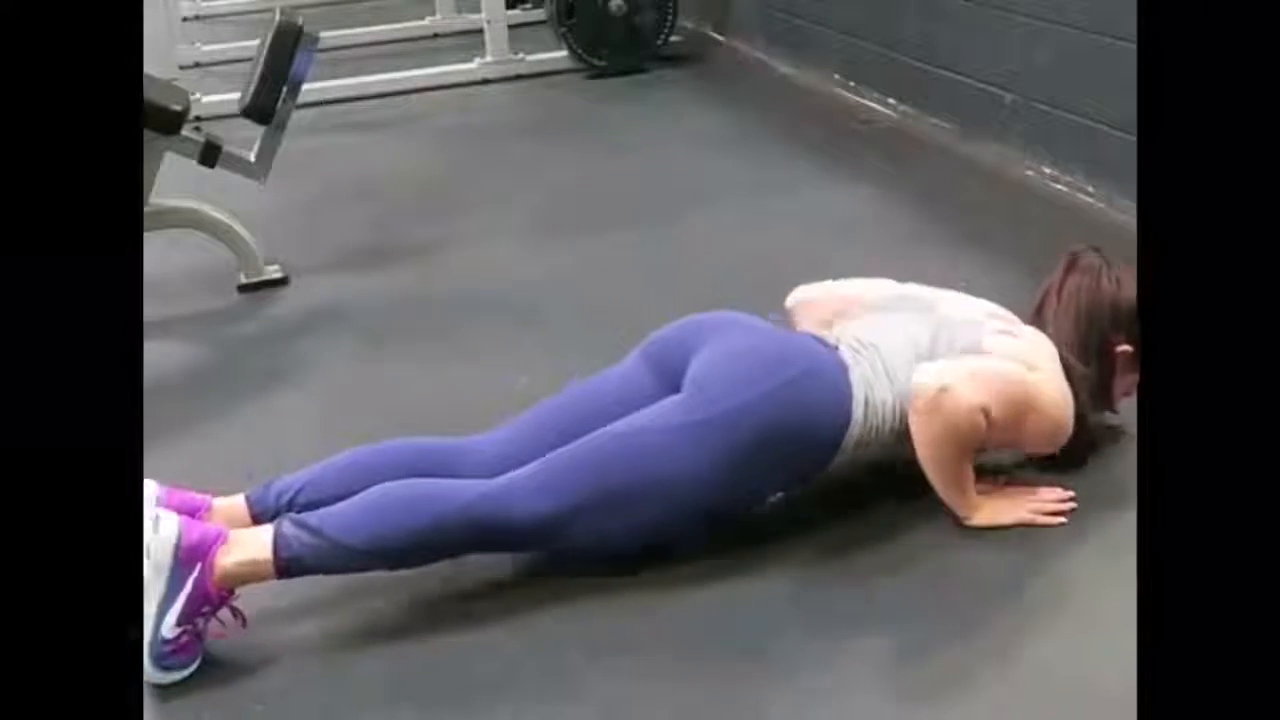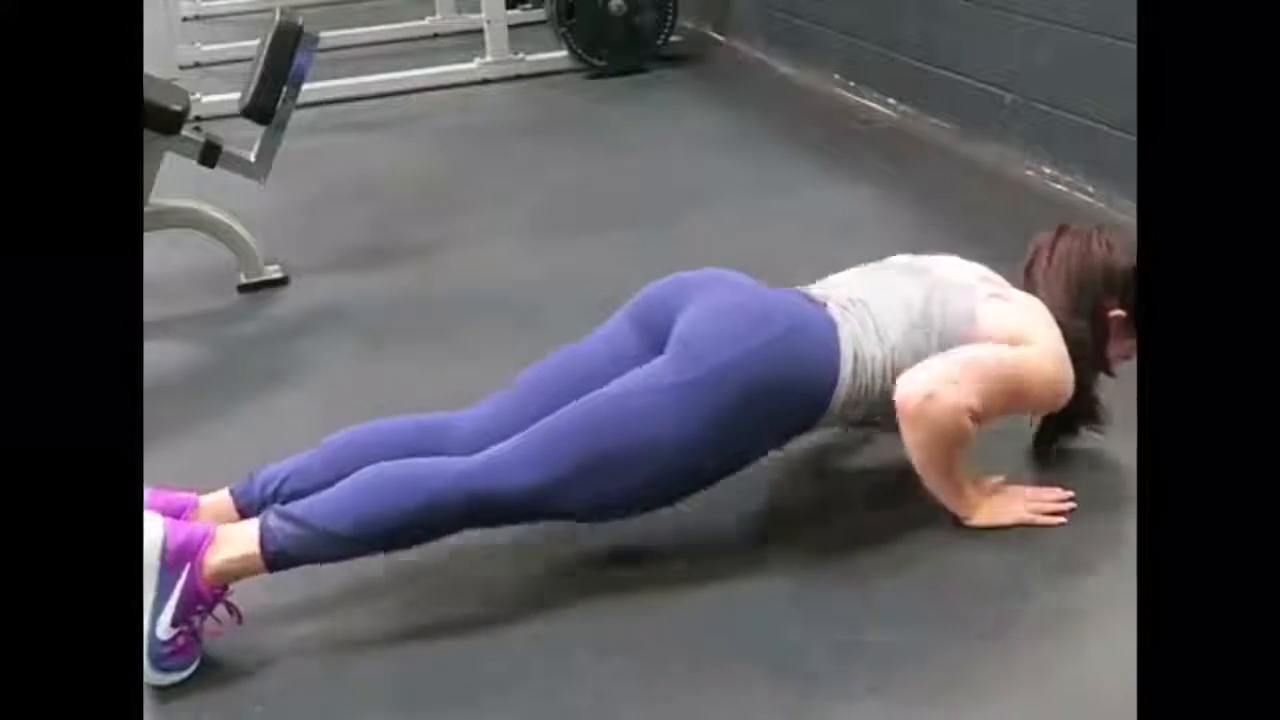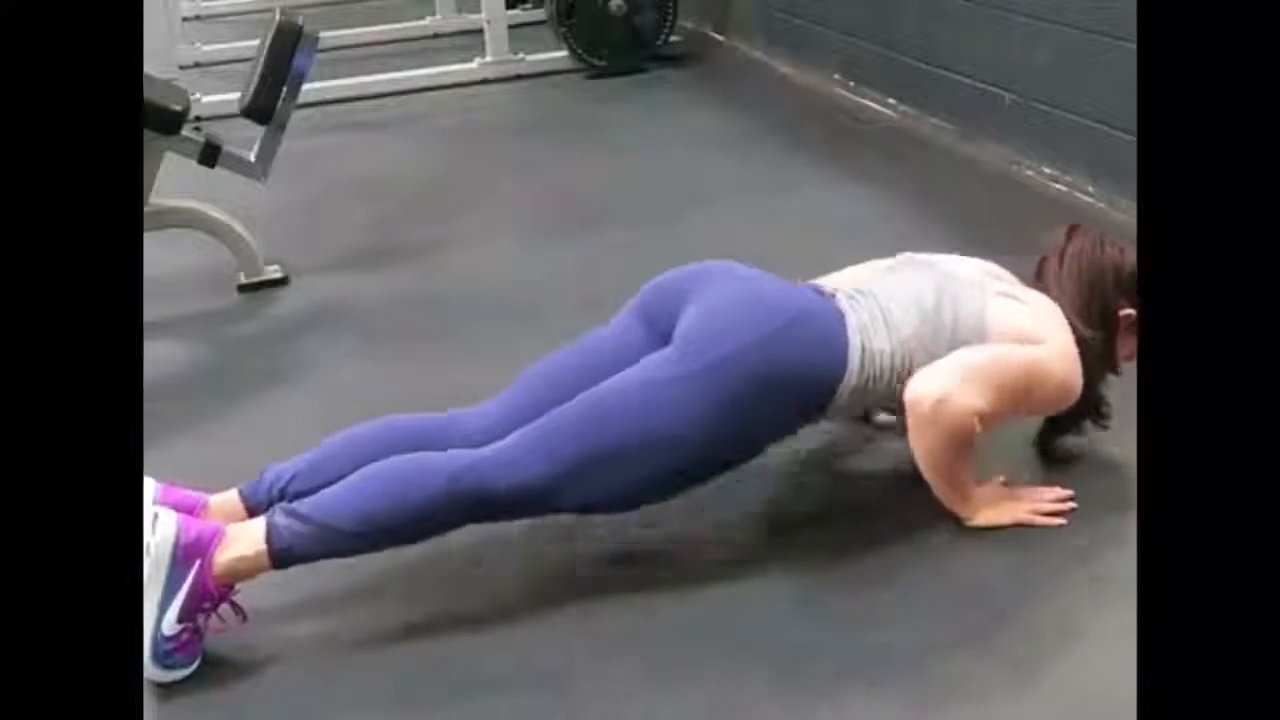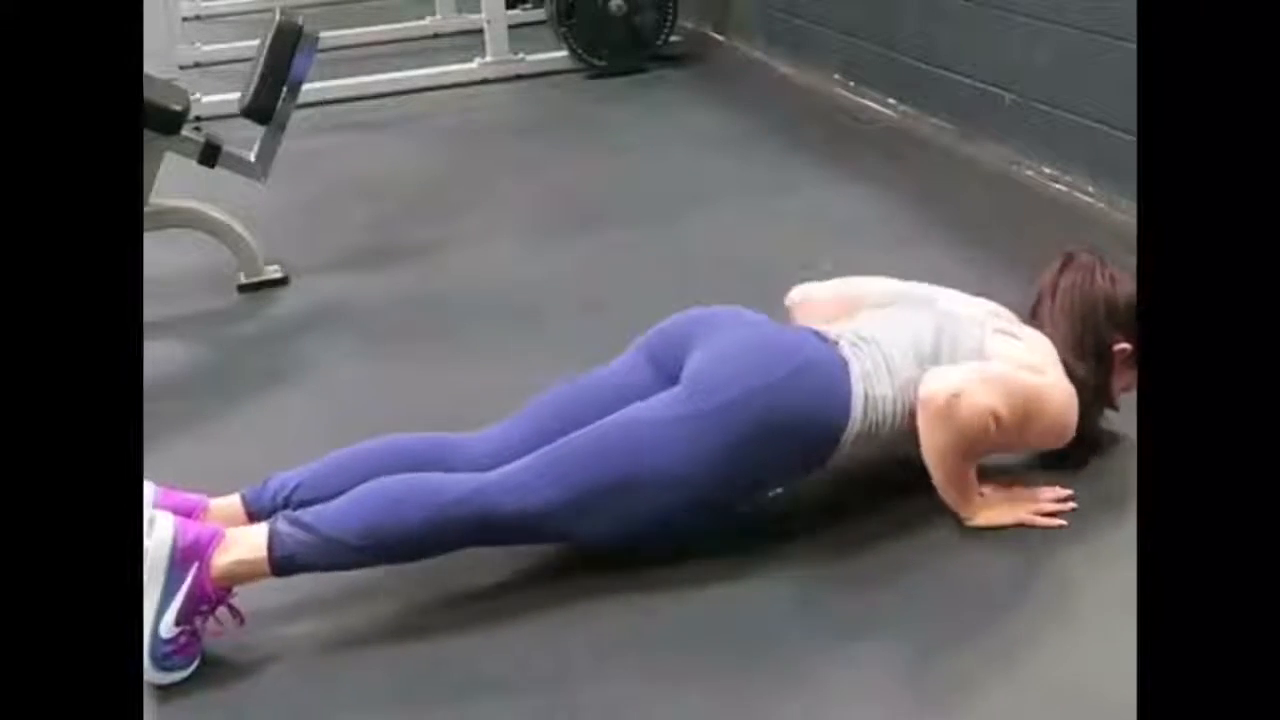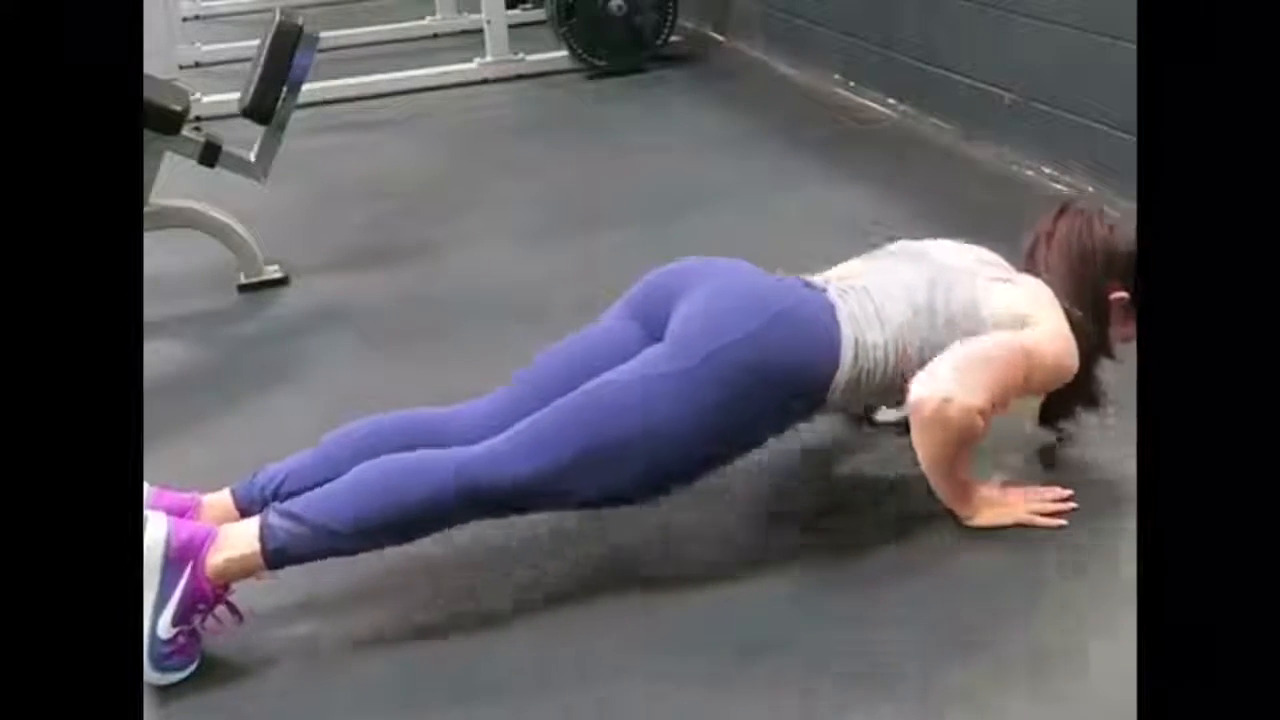
dt=0.3s
person 1, frame 1
left shoulder: (976, 309)
right shoulder: (1051, 393)
left elbow: (809, 300)
right elbow: (939, 396)
right wrist: (968, 502)
left hip: (719, 338)
right hip: (774, 407)
left knee: (479, 461)
right knee: (512, 508)
left ankle: (205, 511)
right ankle: (217, 560)
person 1, frame 2
left shoulder: (971, 277)
right shoulder: (1050, 362)
right elbow: (928, 401)
right wrist: (963, 501)
left hip: (706, 296)
right hip: (759, 367)
left knee: (466, 439)
right knee: (500, 484)
left ankle: (191, 510)
right ankle: (204, 557)
person 1, frame 3
left shoulder: (983, 275)
right shoulder: (1058, 360)
right elbow: (938, 401)
right wrist: (967, 502)
left hip: (718, 290)
right hip: (764, 356)
left knee: (476, 436)
right knee: (507, 478)
left ankle: (201, 507)
right ankle: (215, 554)
person 1, frame 4
left shoulder: (975, 304)
right shoulder: (1056, 395)
left elbow: (810, 297)
right elbow: (949, 402)
right wrist: (969, 504)
left hip: (716, 330)
right hip: (772, 401)
left knee: (477, 456)
right knee: (507, 501)
left ankle: (201, 512)
right ankle: (212, 559)
person 1, frame 5
left shoulder: (961, 257)
right shoulder: (1054, 341)
right elbow: (939, 400)
right wrist: (966, 502)
left hip: (706, 286)
right hip: (762, 354)
left knee: (471, 432)
right knee: (498, 475)
left ankle: (195, 511)
right ankle: (206, 560)
